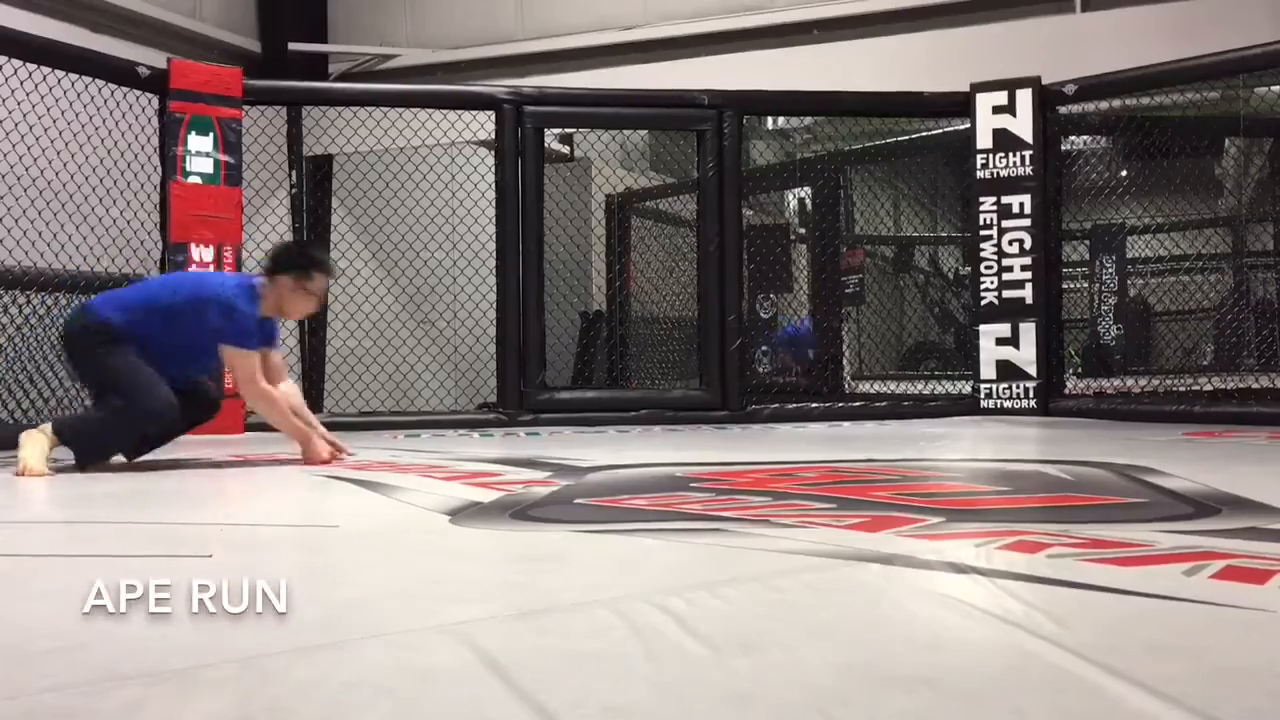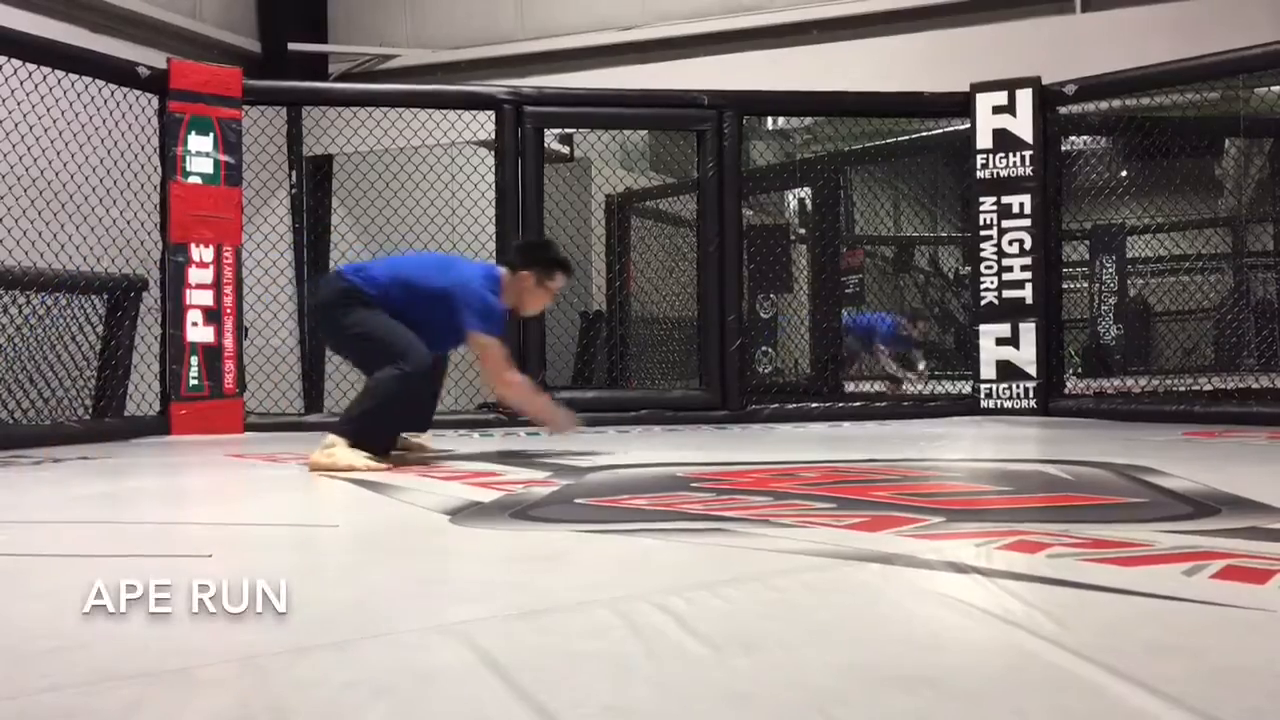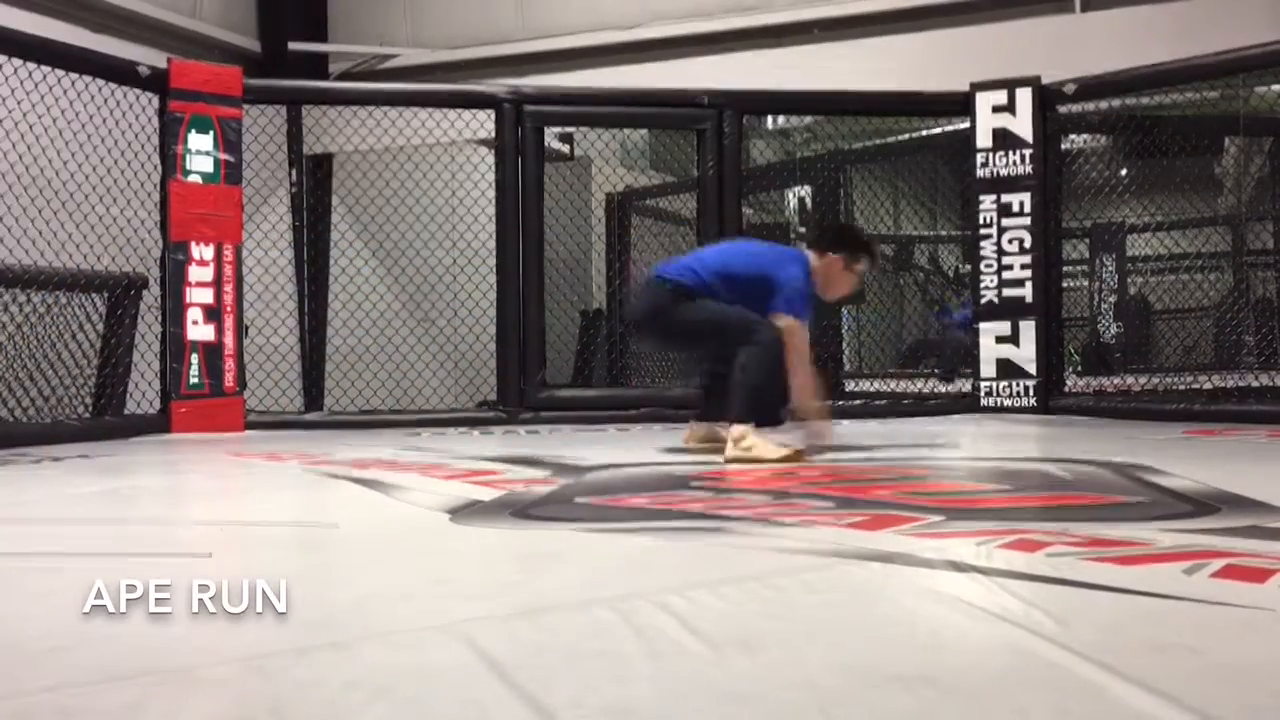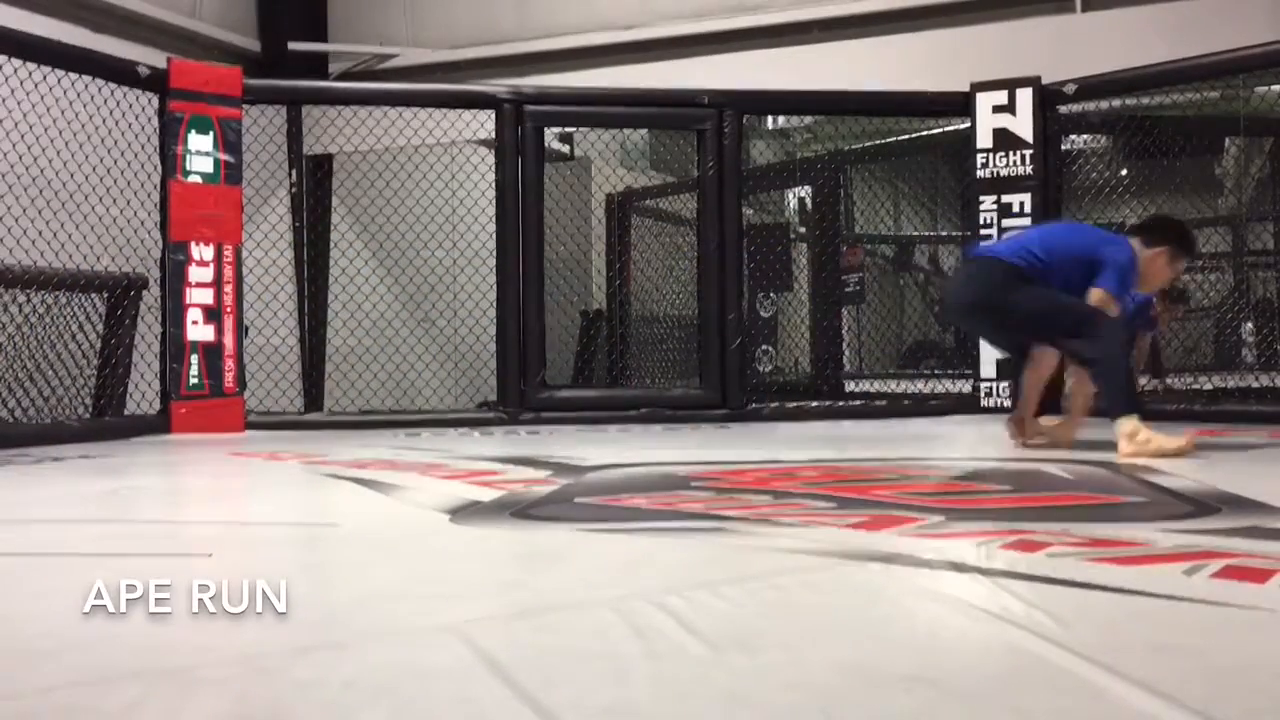
dt=0.7s
person 1, frame 1
left shoulder: (261, 313)
right shoulder: (233, 304)
left elbow: (280, 383)
right elbow: (254, 390)
left wrist: (317, 431)
right wrist: (307, 440)
right hip: (99, 334)
left knee: (202, 402)
right knee: (156, 406)
left ankle: (103, 443)
right ankle: (46, 437)
person 1, frame 2
left shoulder: (486, 282)
right shoulder: (481, 294)
left elbow: (501, 374)
right elbow: (503, 380)
right wrist: (553, 415)
left hip: (354, 300)
right hip: (340, 301)
left knee: (429, 360)
right knee: (413, 363)
left ankle: (386, 436)
right ankle: (337, 446)
person 1, frame 3
left shoulder: (783, 264)
right shoulder: (795, 275)
right elbow: (795, 360)
right wrist: (814, 414)
left hip: (654, 304)
right hip: (661, 304)
right knee: (763, 341)
left ankle: (707, 422)
right ankle: (743, 436)
person 1, frame 4
left shoulder: (1094, 251)
right shoulder: (1121, 258)
left elbow: (1051, 336)
right elbow: (1100, 332)
left hip: (965, 286)
right hip: (993, 286)
left knee: (1035, 338)
right knee: (1110, 333)
left ankle: (1023, 420)
right ankle: (1130, 432)
